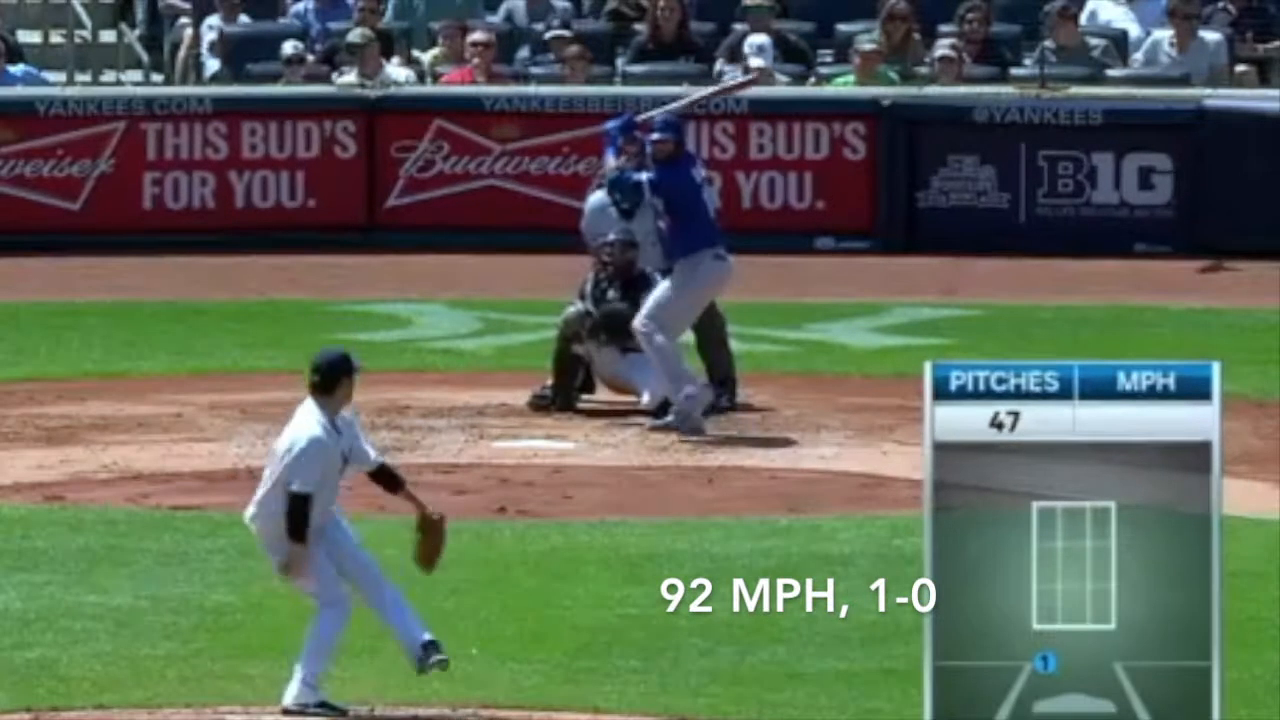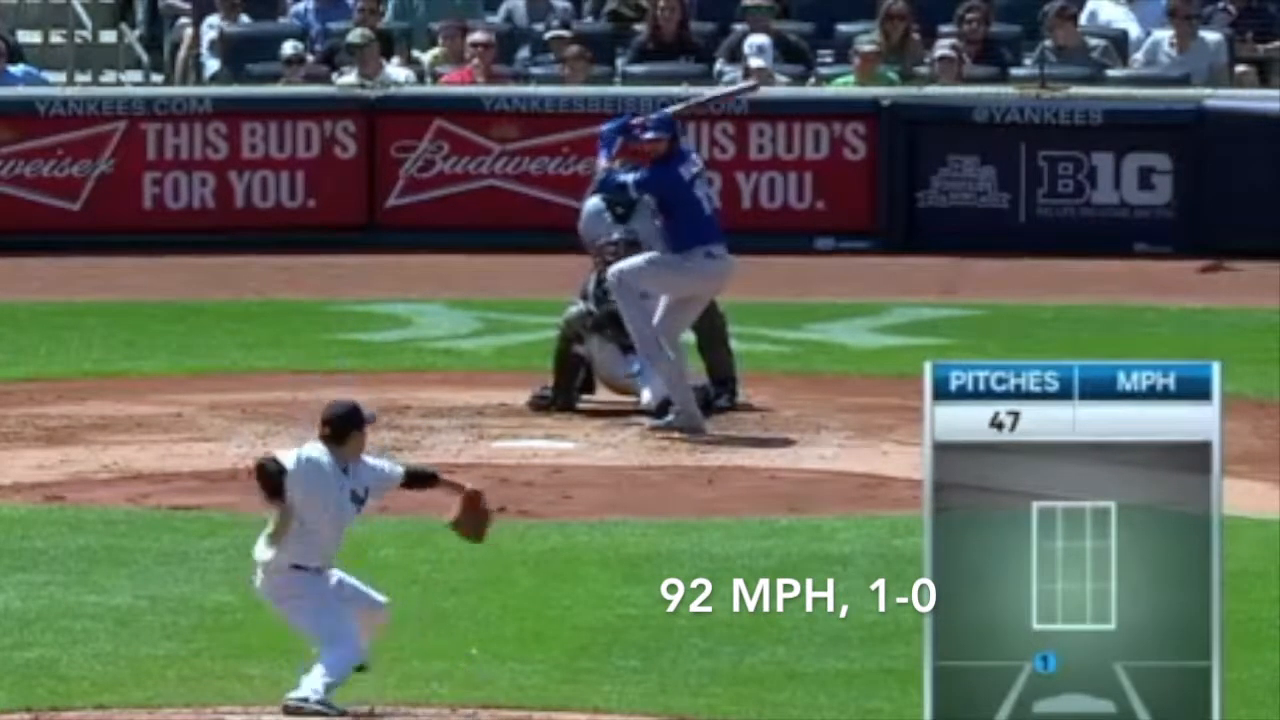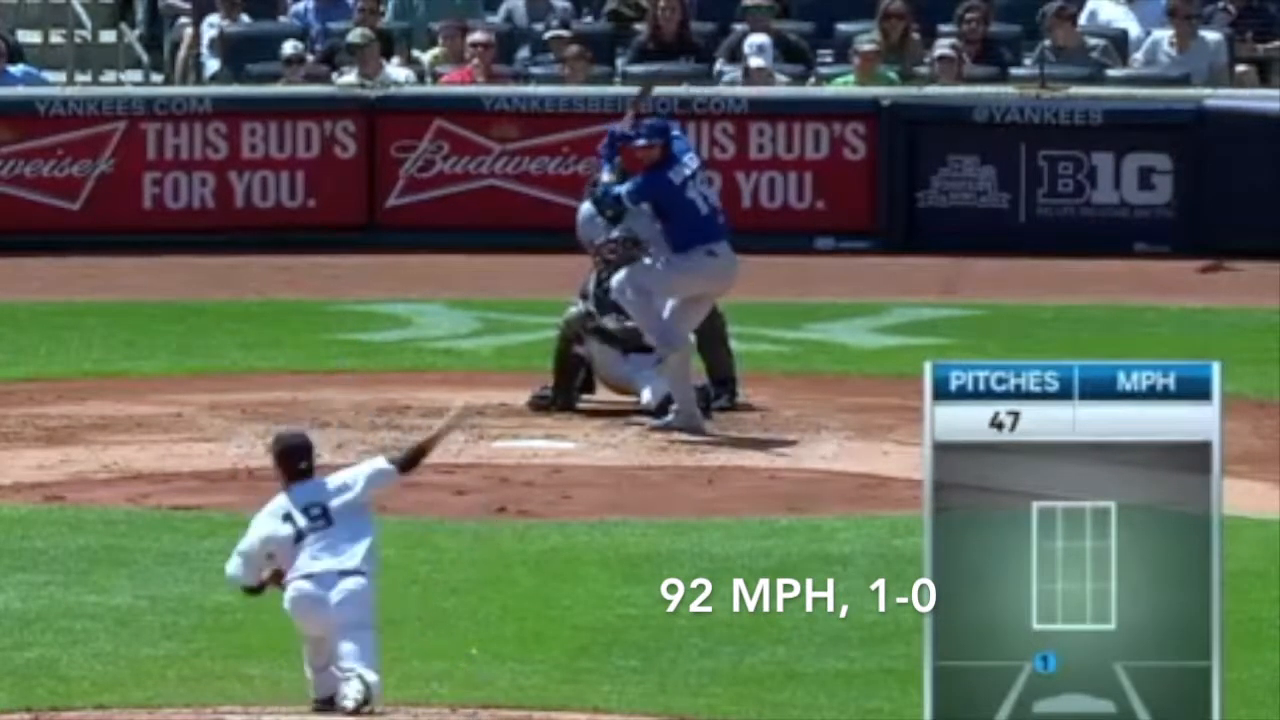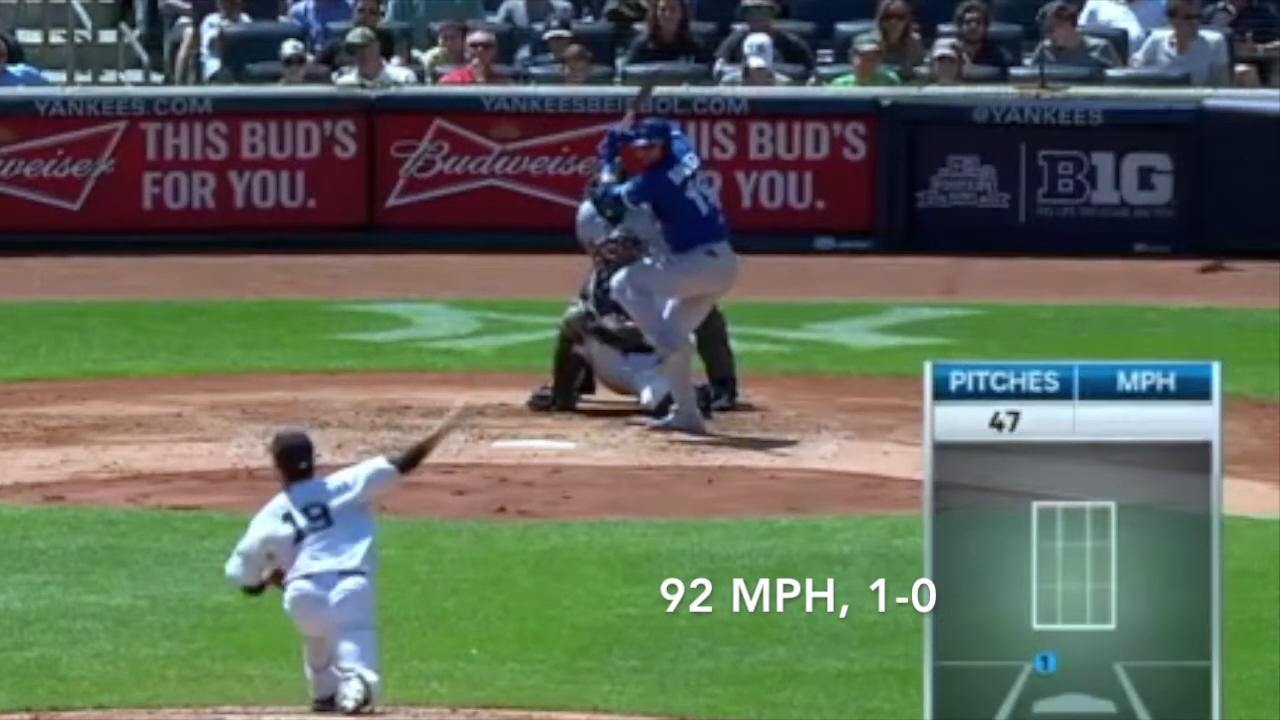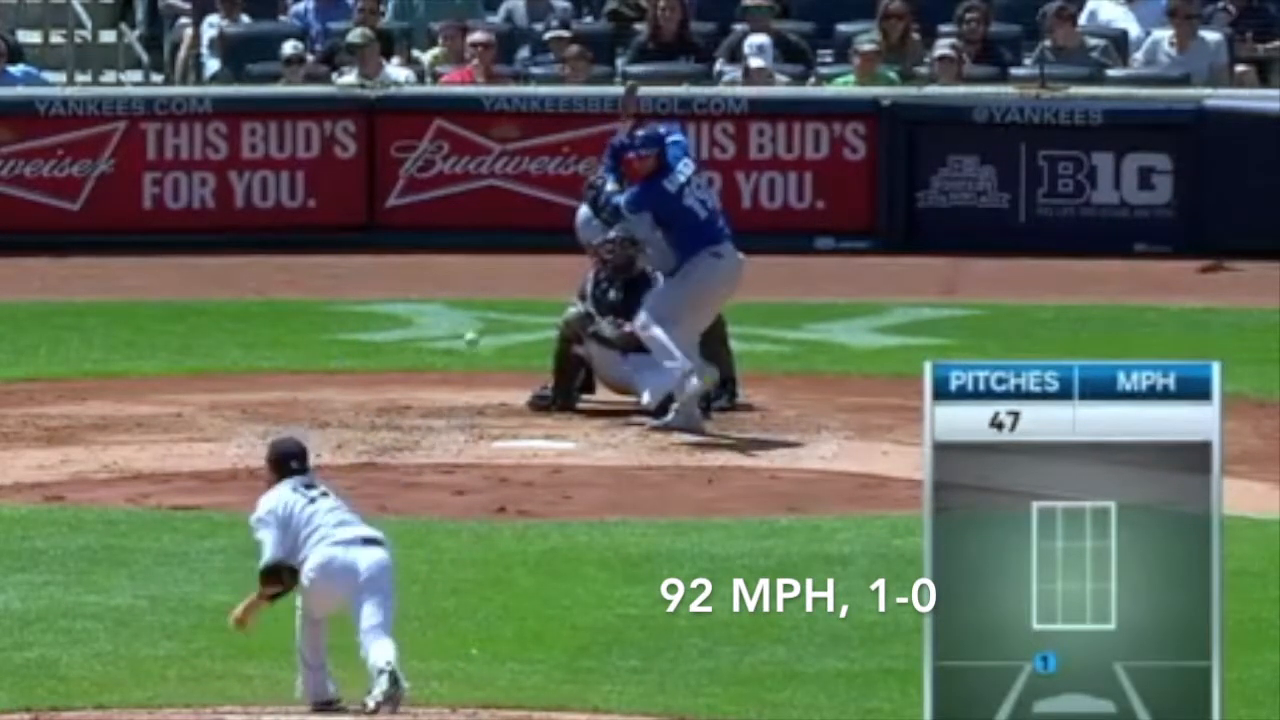
dt=0.3s
person 1, frame 1
left shoulder: (674, 173)
right shoulder: (682, 163)
left elbow: (619, 182)
left hip: (703, 265)
right hip: (700, 265)
left knee: (646, 326)
right knee: (660, 332)
left ankle: (692, 393)
right ankle: (685, 413)
person 1, frame 2
left shoulder: (662, 173)
right shoulder: (686, 157)
left elbow: (606, 184)
left wrist: (606, 143)
right wrist: (623, 132)
left hip: (698, 263)
right hip: (711, 262)
left knee: (619, 278)
right knee: (663, 333)
left ankle: (652, 358)
right ankle: (686, 414)
person 1, frame 3
left shoulder: (653, 180)
right shoulder: (685, 152)
left elbow: (606, 198)
right elbow: (670, 130)
left wrist: (608, 160)
right wrist: (629, 134)
left hip: (702, 262)
right hip: (721, 262)
left knee: (624, 282)
right knee: (671, 332)
left ankle: (668, 343)
right ankle: (686, 413)
person 1, frame 4
left shoulder: (653, 180)
right shoulder: (684, 151)
left elbow: (606, 198)
right elbow: (671, 129)
left wrist: (608, 161)
right wrist: (629, 133)
left hip: (702, 261)
right hip: (720, 262)
left knee: (624, 283)
right knee: (672, 332)
left ankle: (669, 343)
right ankle: (686, 414)
person 1, frame 5
left shoulder: (648, 190)
right shoulder: (681, 155)
left elbow: (609, 209)
right elbow: (671, 130)
right wrist: (638, 133)
left hip: (710, 264)
right hip: (725, 262)
left knee: (649, 322)
right knee: (679, 334)
left ankle: (689, 376)
right ankle: (684, 412)
person 2, frame 1
left shoulder: (341, 423)
right shoulder: (312, 435)
left elbow: (374, 466)
right elbow: (299, 498)
left wrist: (418, 502)
right wrist: (298, 551)
left hip: (319, 518)
right hip: (281, 529)
left knee: (369, 577)
right knee: (336, 604)
left ankle: (421, 646)
person 2, frame 2
left shoulder: (360, 468)
right shoulder: (311, 463)
left elbow: (407, 475)
right elbow: (265, 467)
left wrist: (459, 487)
right wrist: (281, 509)
left hip: (314, 571)
right hip: (286, 574)
left knee: (374, 609)
right knee: (344, 643)
left ankle: (345, 659)
person 2, frame 3
left shoulder: (267, 519)
right shoulder: (346, 484)
left elbow: (245, 581)
right elbow: (403, 462)
left wrist: (273, 576)
right wrist: (441, 431)
left hip: (302, 597)
right hip: (353, 590)
left knee: (318, 628)
left ankle: (325, 693)
right ankle: (357, 683)
person 2, frame 4
left shoulder: (268, 519)
right shoulder: (346, 484)
left elbow: (244, 580)
right elbow: (403, 463)
left wrist: (274, 576)
right wrist: (441, 430)
left hip: (303, 597)
right hip: (352, 590)
left knee: (318, 628)
right knee: (357, 661)
left ankle: (326, 693)
right ankle: (357, 686)
person 2, frame 5
left shoulder: (270, 503)
right shoulder: (325, 494)
left elbow: (277, 569)
left wrist: (250, 604)
left hip: (329, 560)
right hip: (375, 555)
left knee: (311, 615)
right knee: (375, 629)
left ankle: (320, 694)
right ankle: (385, 672)
person 3, frame 1
left shoulder: (649, 284)
right shoulder: (595, 281)
left hip: (643, 358)
right hip: (610, 362)
left knee: (657, 402)
right knee: (573, 317)
right ankle: (560, 392)
person 3, frame 2
right shoulder: (595, 282)
left hip: (646, 361)
right hip: (612, 366)
left knee: (658, 401)
right knee: (576, 317)
left ankle: (706, 393)
right ankle: (561, 391)
person 3, frame 3
left shoulder: (652, 283)
right shoulder: (597, 280)
left elbow: (665, 334)
left wrist: (631, 329)
left hip: (648, 360)
right hip: (613, 361)
left knee: (661, 400)
right knee: (576, 319)
left ankle: (700, 394)
right ankle: (563, 391)
person 3, frame 4
left shoulder: (651, 283)
right shoulder: (597, 280)
left elbow: (666, 332)
left wrist: (631, 330)
left hip: (648, 361)
right hip: (613, 364)
left knee: (661, 400)
left ankle: (700, 394)
right ankle: (563, 391)
person 3, frame 5
left shoulder: (651, 283)
right shoulder: (594, 280)
left elbow: (670, 327)
left wrist: (630, 333)
left hip: (649, 363)
right hip: (614, 366)
left knee: (660, 401)
right ankle: (562, 391)
